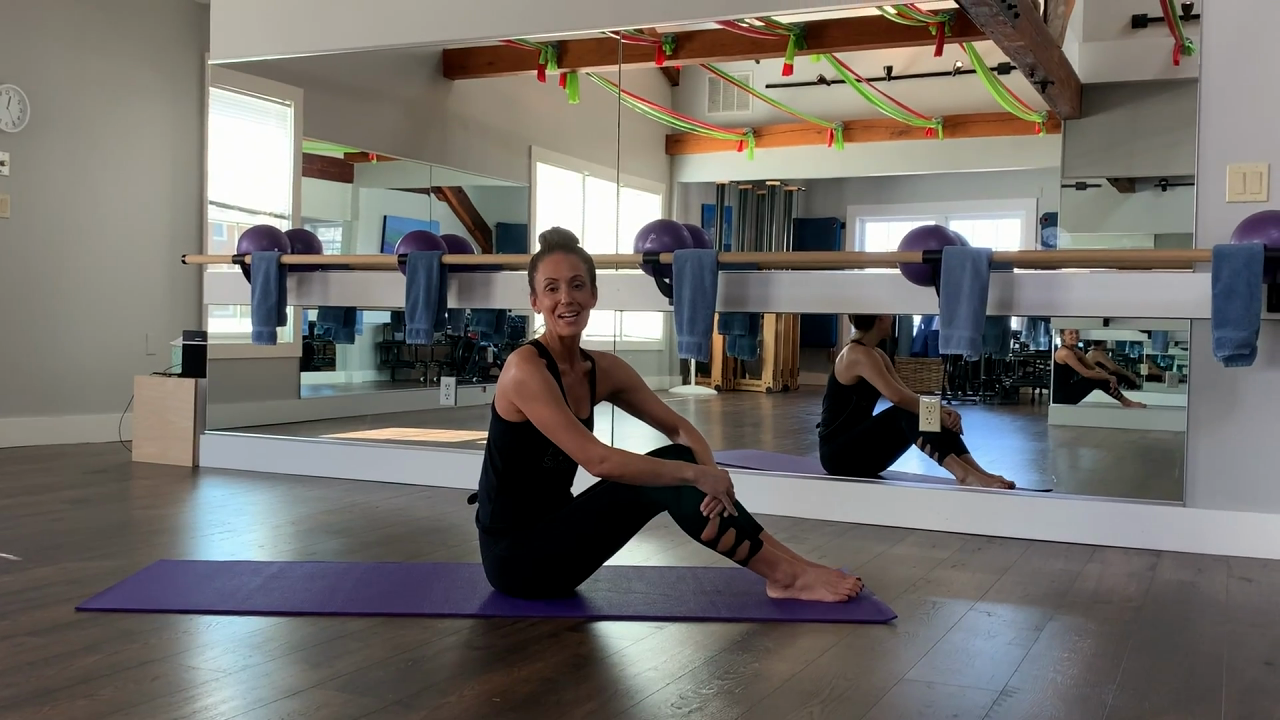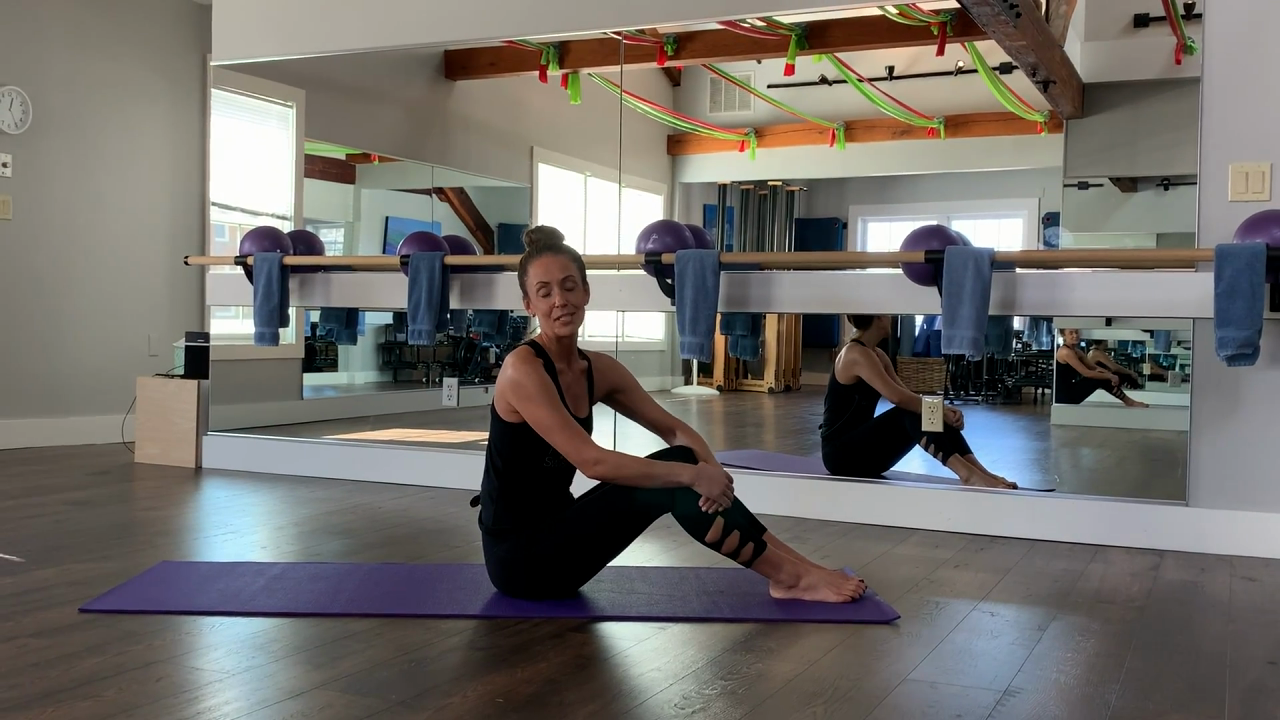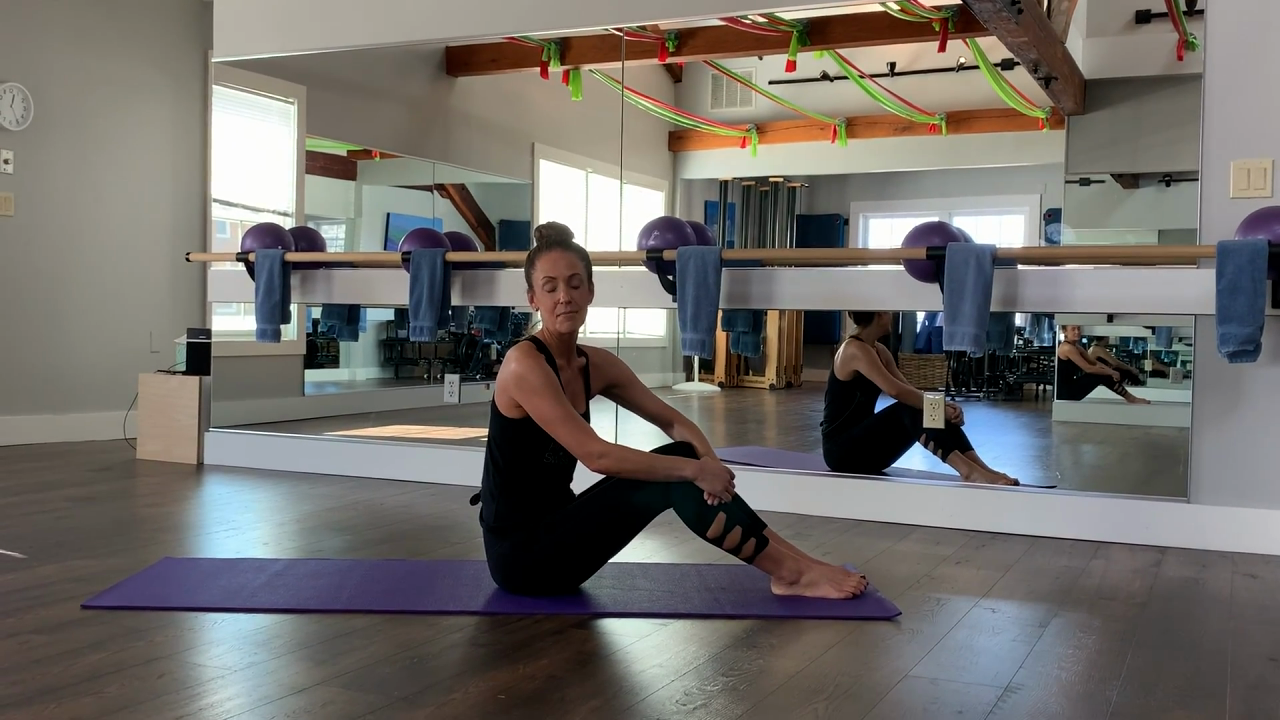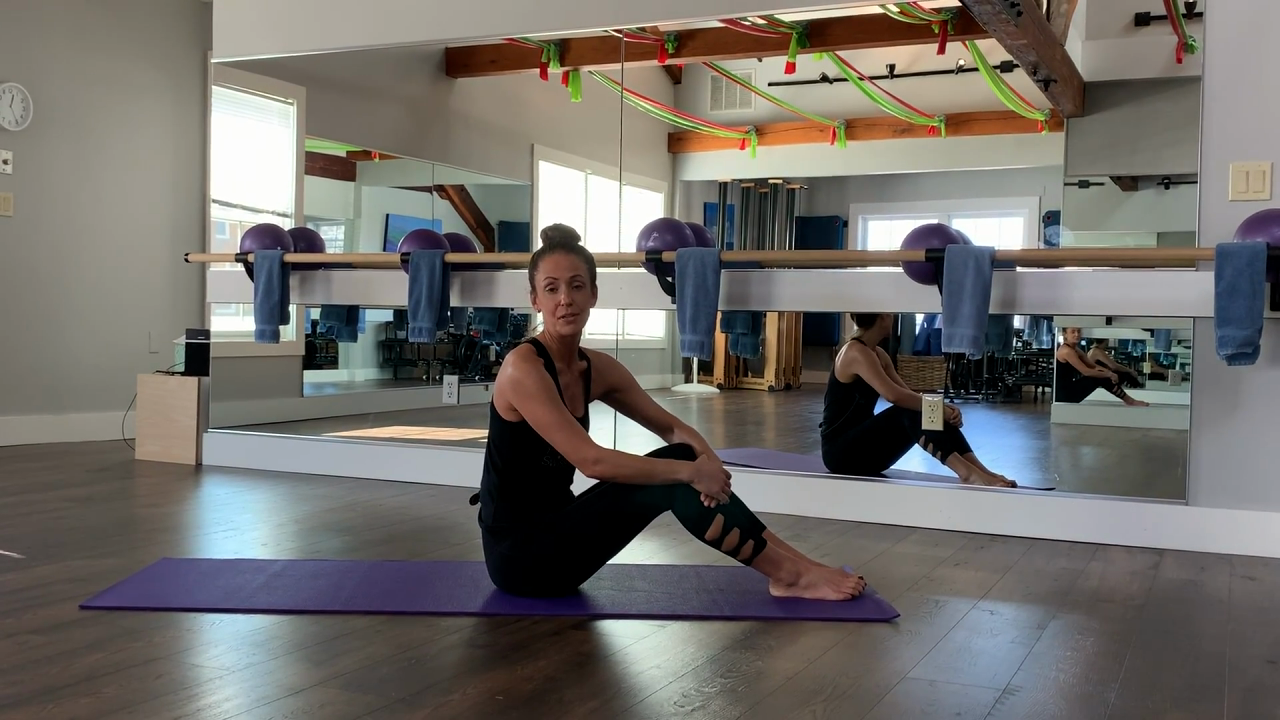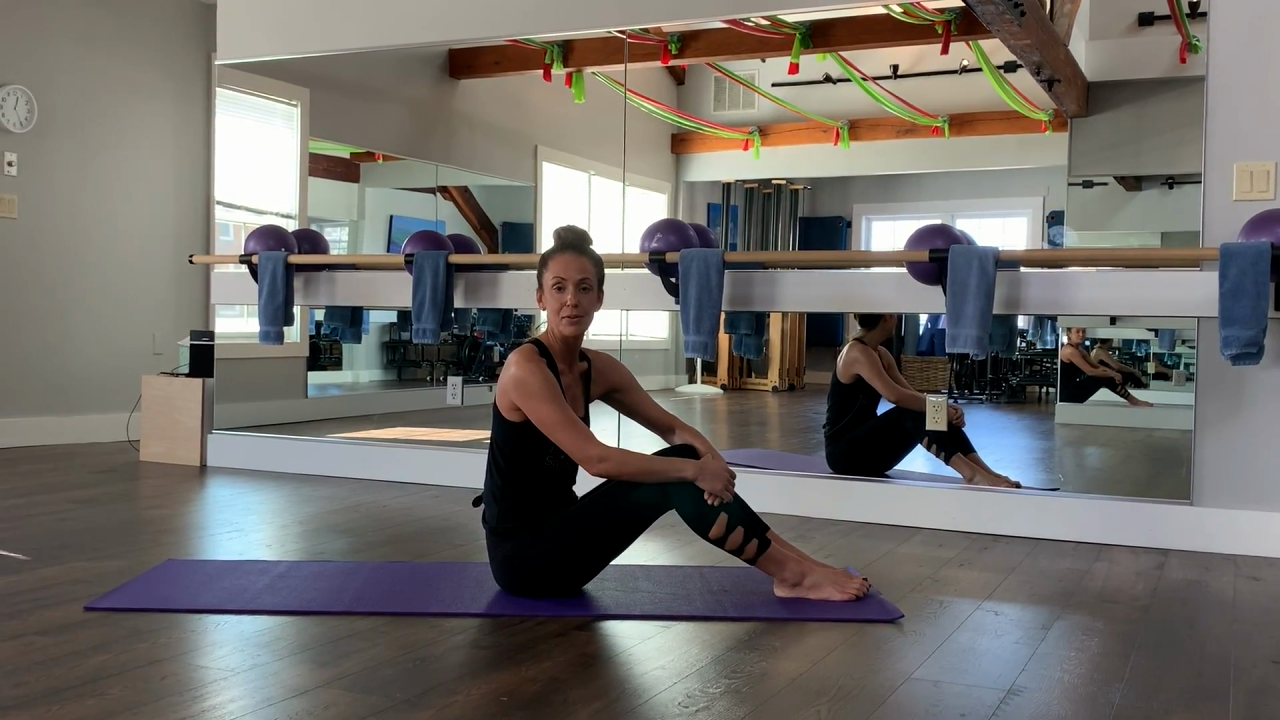
dt=1s
person 1, frame 1
left shoulder: (603, 369)
right shoulder: (526, 368)
left elbow: (678, 429)
right elbow: (598, 460)
left wrist: (709, 472)
right wrist: (696, 475)
left hip: (551, 532)
right hip: (516, 554)
left knee: (676, 465)
right knee: (668, 479)
left ankle: (787, 568)
right ankle: (787, 575)
person 1, frame 2
left shoulder: (598, 369)
right shoulder: (523, 368)
left elbow: (673, 429)
right elbow: (593, 461)
left wrist: (709, 465)
right wrist: (690, 475)
left hip: (553, 531)
right hip: (519, 556)
left knee: (679, 465)
right knee: (675, 479)
left ankle: (791, 568)
right ankle: (791, 576)
person 1, frame 3
left shoulder: (596, 364)
right shoulder: (525, 364)
left elbow: (672, 421)
right elbow: (597, 455)
left wrist: (708, 459)
right wrist: (694, 469)
left hip: (552, 528)
right hip: (521, 551)
left knee: (681, 461)
right knee: (677, 475)
left ankle: (791, 564)
right ankle: (792, 571)
person 1, frame 4
left shoulder: (597, 368)
right shoulder: (524, 367)
left elbow: (671, 428)
right elbow: (592, 460)
left wrist: (707, 459)
right wrist: (689, 471)
left hip: (553, 529)
right hip: (519, 553)
left knee: (681, 461)
right knee: (674, 479)
left ankle: (790, 565)
right ankle: (790, 573)
person 1, frame 5
left shoulder: (598, 368)
right shoulder: (527, 367)
left elbow: (672, 428)
right elbow: (596, 459)
left wrist: (710, 458)
right wrist: (694, 469)
left hip: (556, 530)
right hip: (522, 553)
left knee: (682, 463)
right knee: (677, 477)
left ankle: (794, 566)
right ankle: (795, 574)
person 2, frame 1
left shoulder: (876, 354)
right shoulder: (858, 354)
left elbow: (908, 394)
right elbow: (898, 397)
left wrist: (940, 410)
left hip: (861, 449)
right hip: (838, 453)
left knee: (916, 411)
right knee: (908, 414)
left ankle: (977, 472)
right ankle: (966, 475)
person 2, frame 2
left shoulder: (877, 355)
right shoulder: (857, 354)
left elbow: (907, 395)
right elbow: (897, 397)
left wrist: (942, 410)
right wrist: (940, 413)
left hip: (864, 449)
right hip: (840, 452)
left knee: (922, 413)
right knee: (912, 414)
left ankle: (981, 473)
right ankle: (969, 474)
person 2, frame 3
left shoulder: (879, 350)
right shoulder: (855, 350)
left elbow: (908, 390)
right elbow: (895, 391)
left wrist: (943, 406)
left hip: (865, 445)
right hip: (841, 449)
left knee: (924, 410)
right knee: (910, 410)
left ankle: (982, 470)
right ankle: (969, 472)
person 2, frame 4
left shoulder: (878, 354)
right shoulder: (856, 352)
left elbow: (908, 394)
right elbow: (894, 395)
left wrist: (942, 408)
left hip: (864, 447)
right hip: (840, 451)
right knee: (911, 413)
left ankle: (981, 472)
right ankle: (968, 473)
person 2, frame 5
left shoulder: (881, 354)
right shoulder: (857, 352)
left elbow: (911, 394)
right elbow: (895, 396)
left wrist: (945, 408)
left hip: (867, 446)
right hip: (843, 451)
left knee: (925, 413)
right knee: (914, 414)
left ankle: (985, 472)
right ankle: (972, 474)
